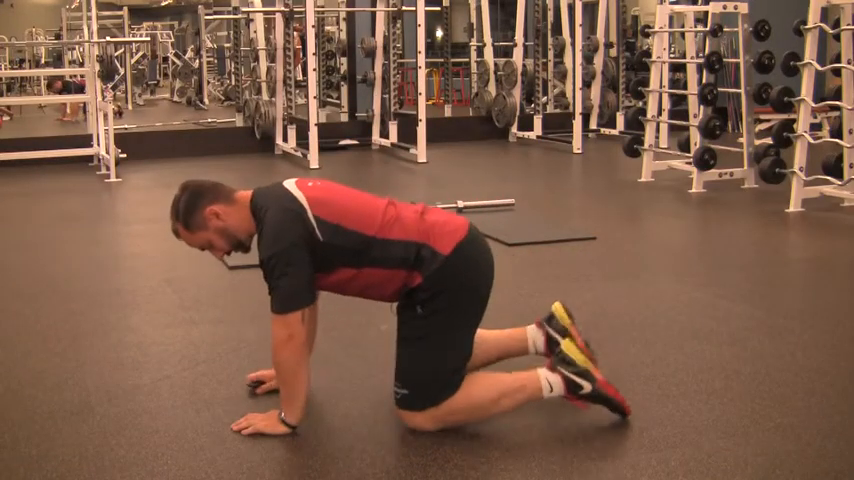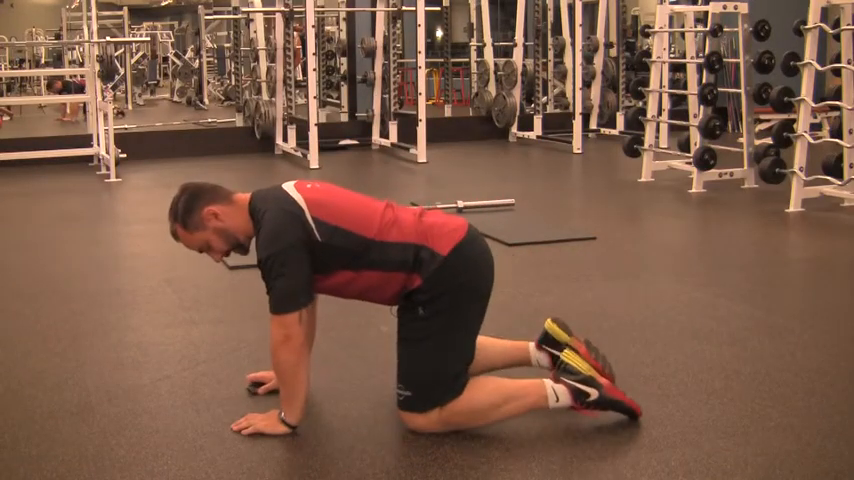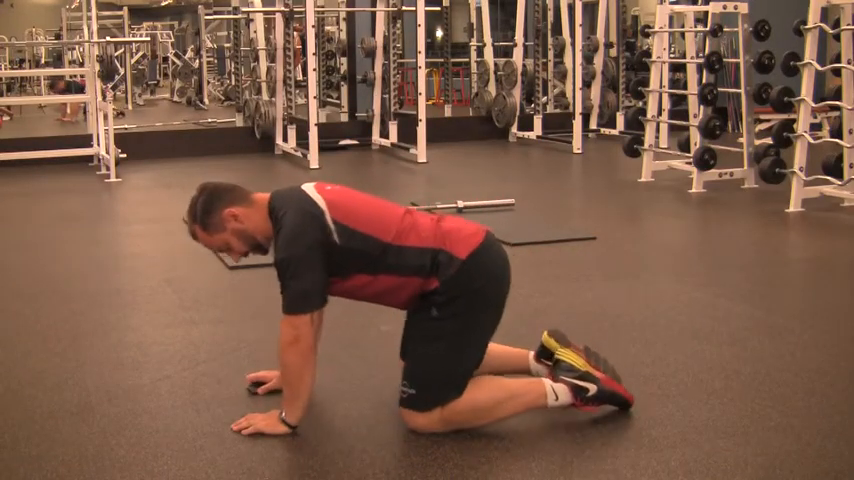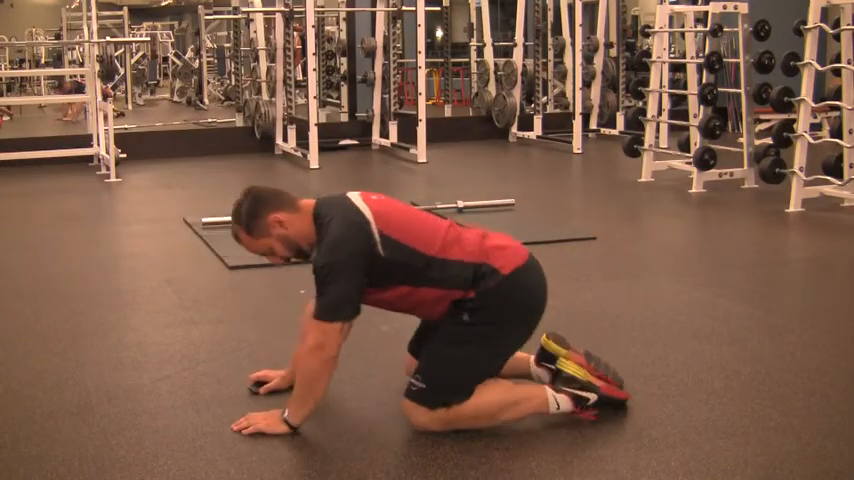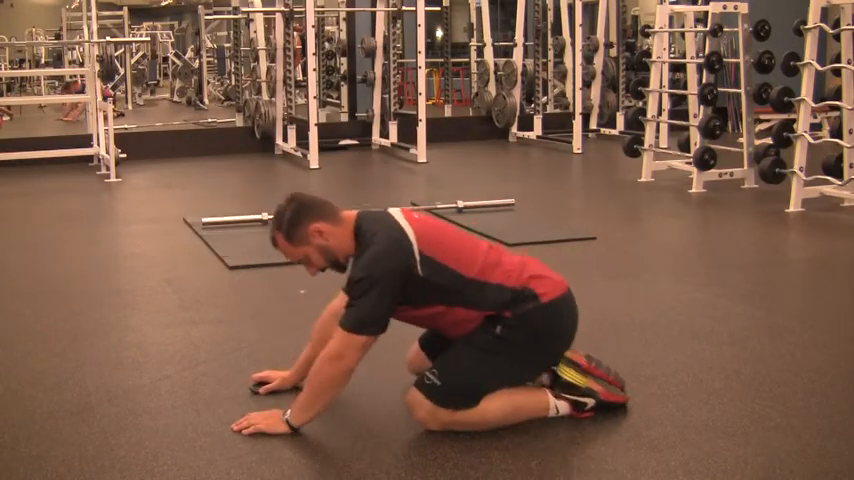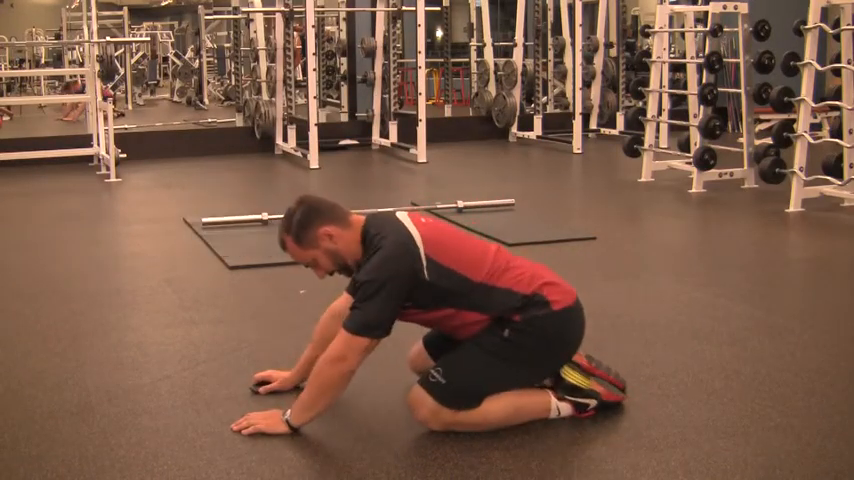
dt=0.5s
person 1, frame 1
left shoulder: (279, 231)
right shoulder: (279, 203)
left elbow: (290, 334)
right elbow: (307, 305)
left wrist: (287, 416)
right wrist: (290, 374)
left hip: (447, 268)
right hip: (453, 249)
left knee: (421, 411)
right knee: (435, 357)
left ankle: (558, 378)
right ankle: (543, 336)
person 1, frame 2
left shoulder: (276, 233)
right shoulder: (279, 206)
left elbow: (288, 334)
right elbow: (304, 305)
left wrist: (288, 416)
right wrist: (290, 374)
left hip: (447, 270)
right hip: (452, 251)
left knee: (422, 412)
right knee: (435, 359)
left ankle: (566, 388)
right ankle: (546, 349)
person 1, frame 3
left shoulder: (296, 233)
right shoulder: (296, 206)
left elbow: (299, 336)
right elbow: (310, 313)
left wrist: (288, 417)
right wrist: (292, 373)
left hip: (465, 275)
right hip: (466, 258)
left knee: (422, 413)
right knee: (422, 364)
left ankle: (565, 386)
right ankle: (543, 359)
person 1, frame 4
left shoulder: (340, 241)
right shoulder: (336, 213)
left elbow: (324, 346)
right elbow: (320, 310)
left wrist: (289, 418)
right wrist: (292, 373)
left hip: (504, 291)
right hip: (502, 274)
left knee: (424, 410)
right knee: (418, 367)
left ankle: (566, 393)
right ankle: (544, 363)
person 1, frame 5
left shoulder: (382, 254)
right shoulder: (373, 227)
left elbow: (342, 356)
right elbow: (338, 313)
left wrist: (291, 419)
right wrist: (295, 374)
left hip: (538, 314)
right hip: (526, 299)
left knee: (428, 408)
right knee: (419, 362)
left ankle: (568, 397)
right ankle: (547, 367)
person 1, frame 6
left shoulder: (389, 259)
right shoulder: (382, 231)
left elbow: (343, 359)
right elbow: (341, 313)
left wrist: (291, 420)
right wrist: (296, 375)
left hip: (546, 318)
right hip: (532, 304)
left knee: (430, 407)
right knee: (422, 361)
left ankle: (568, 398)
right ankle: (551, 369)
